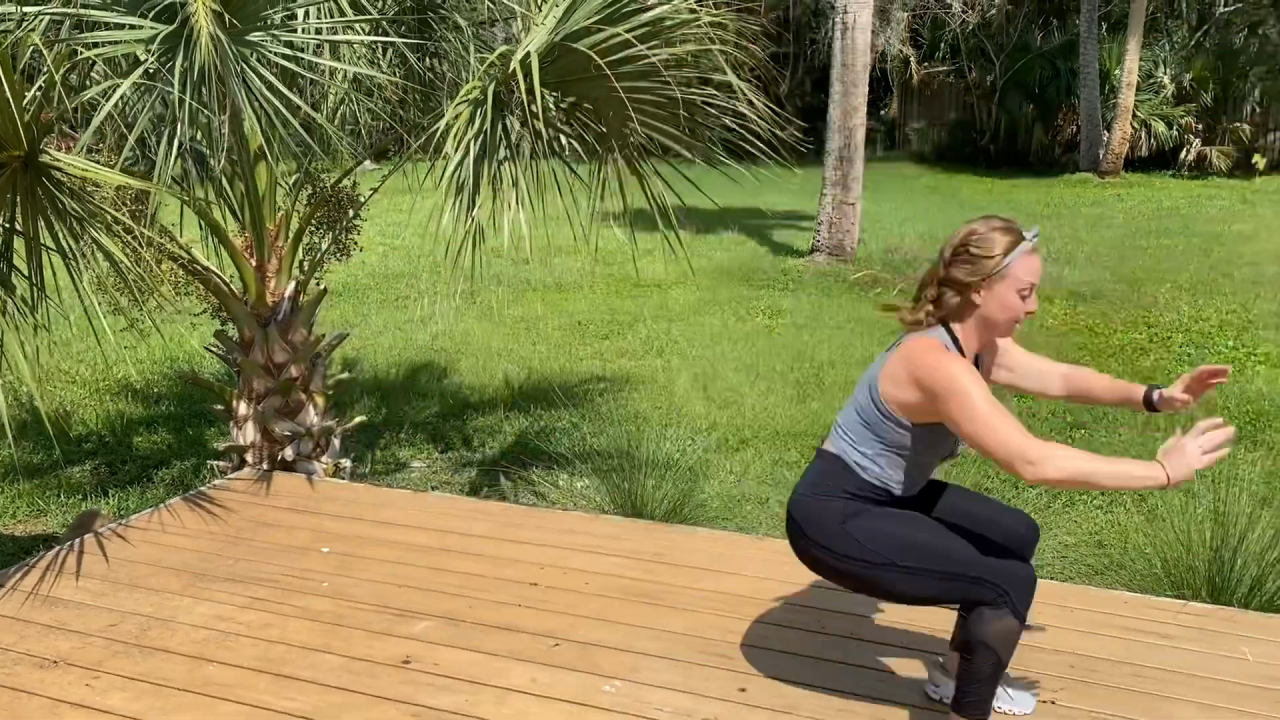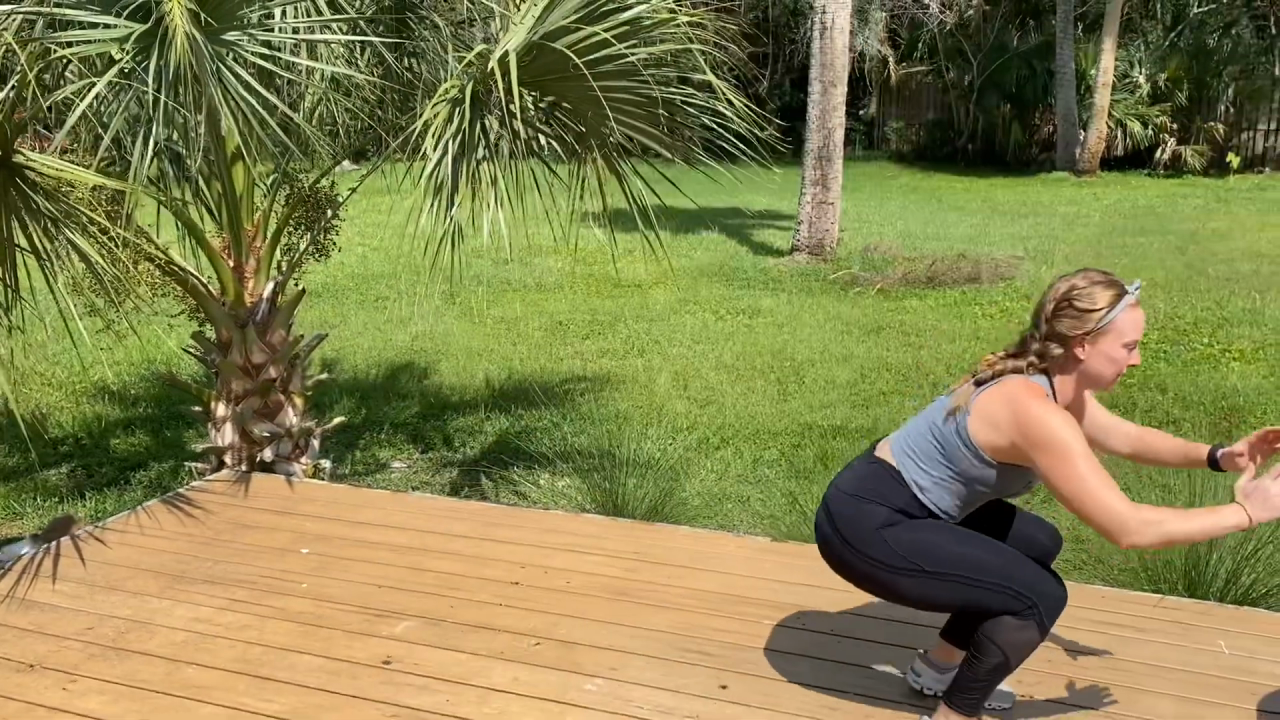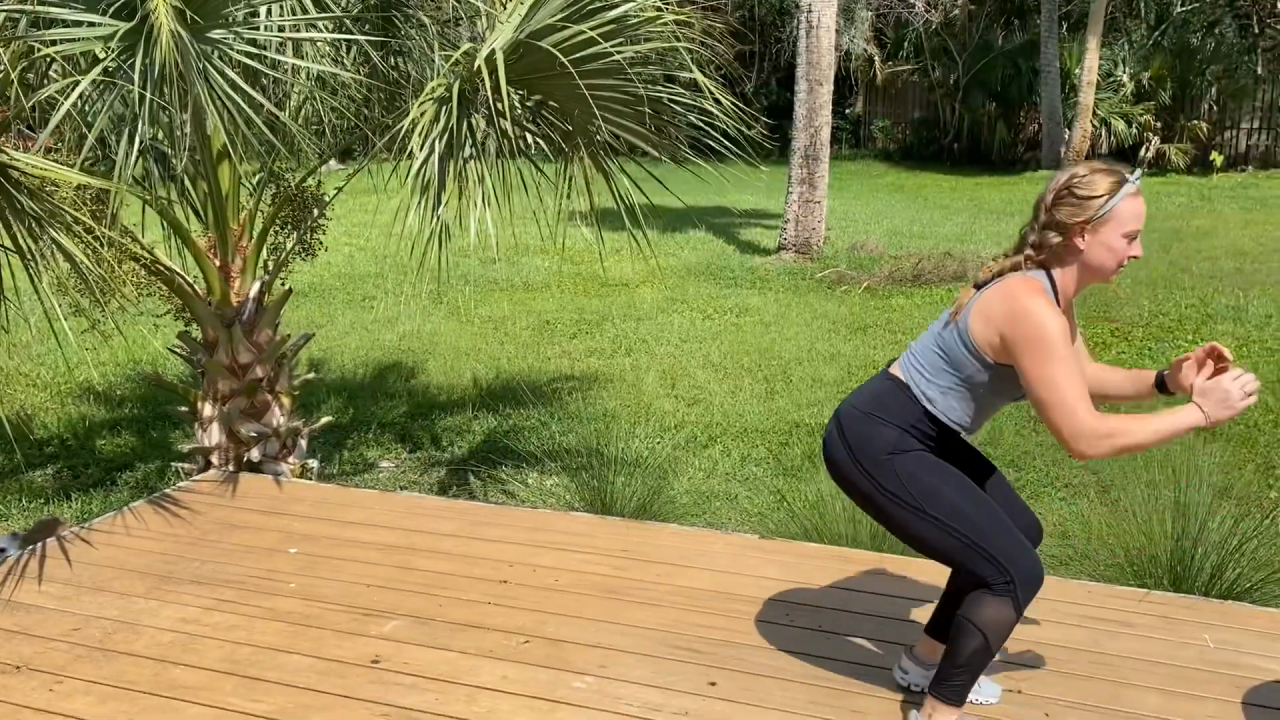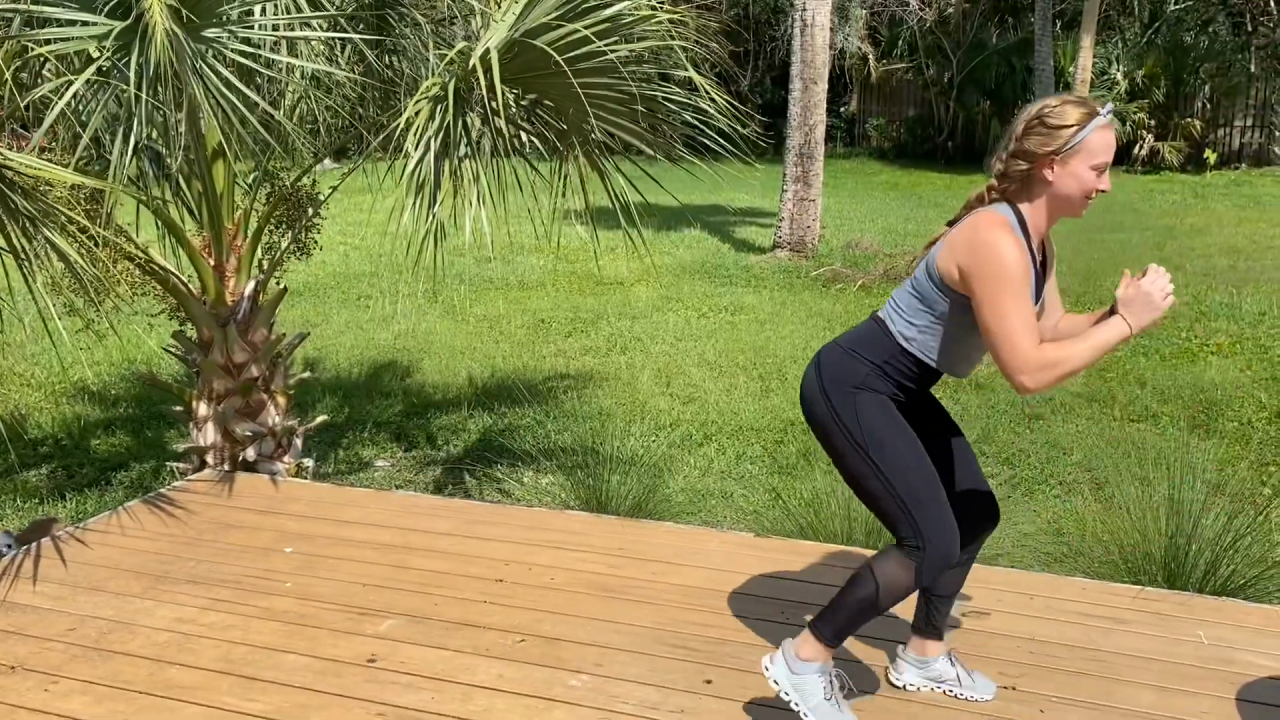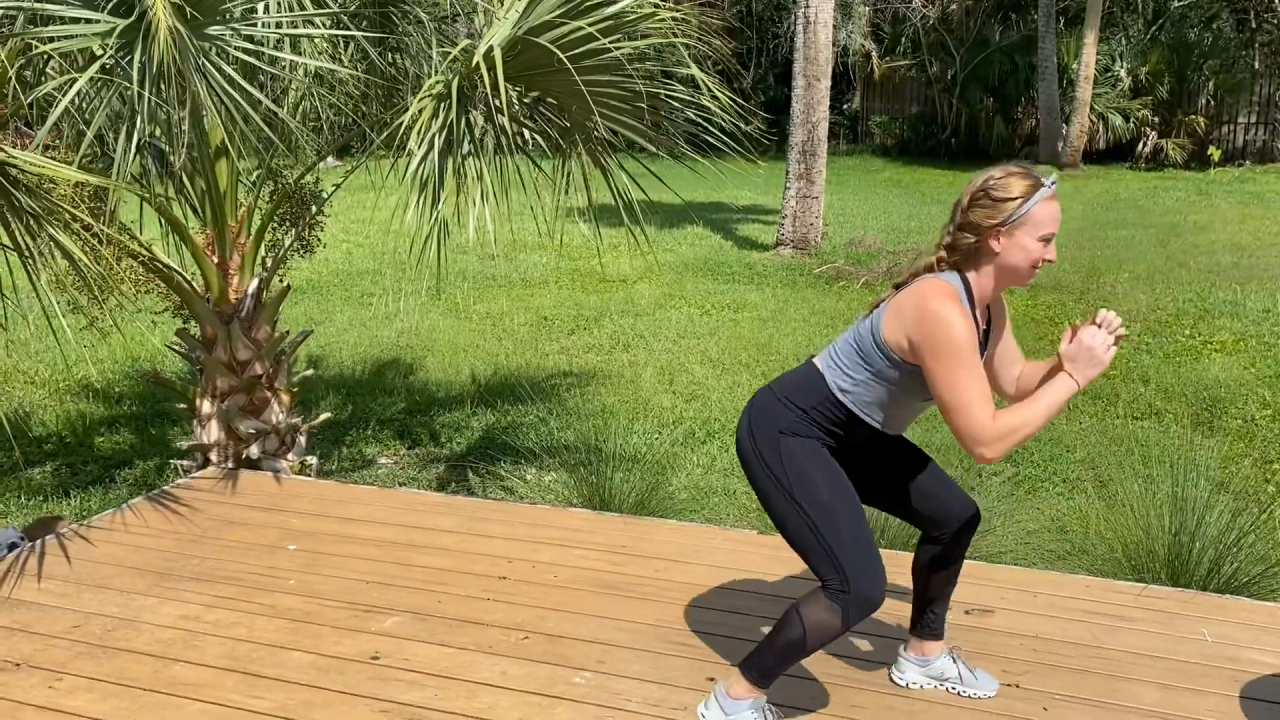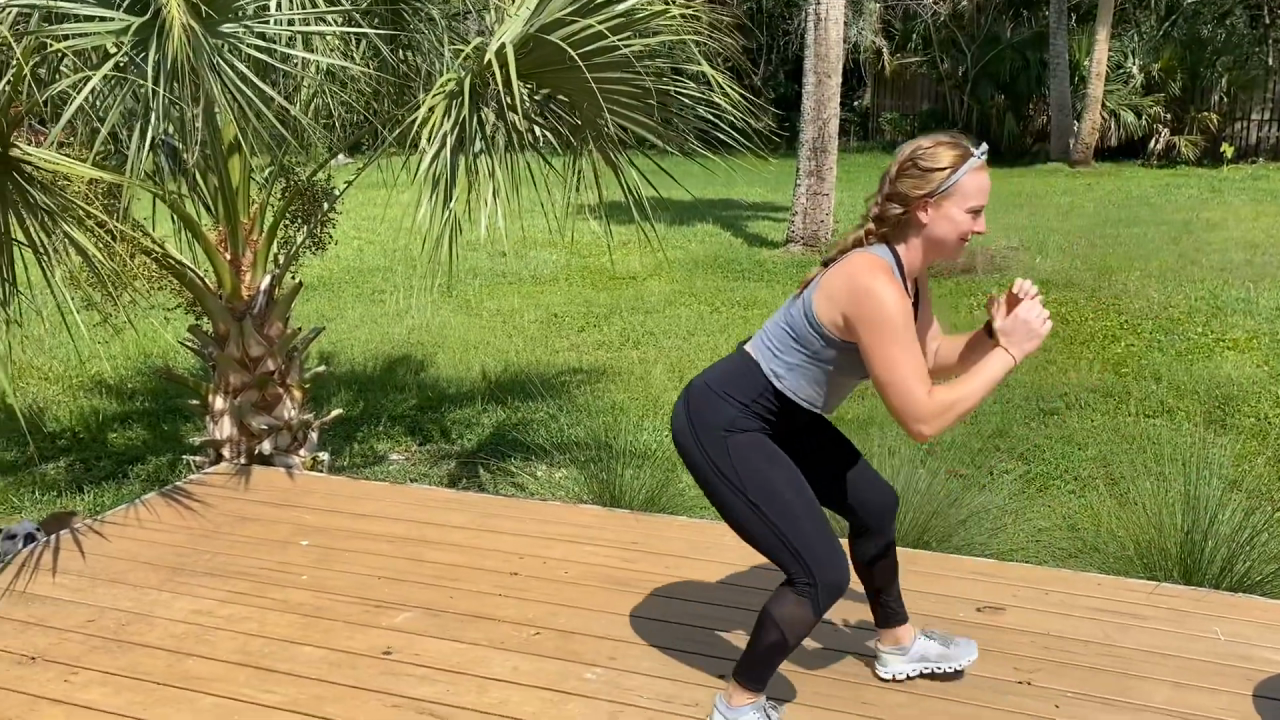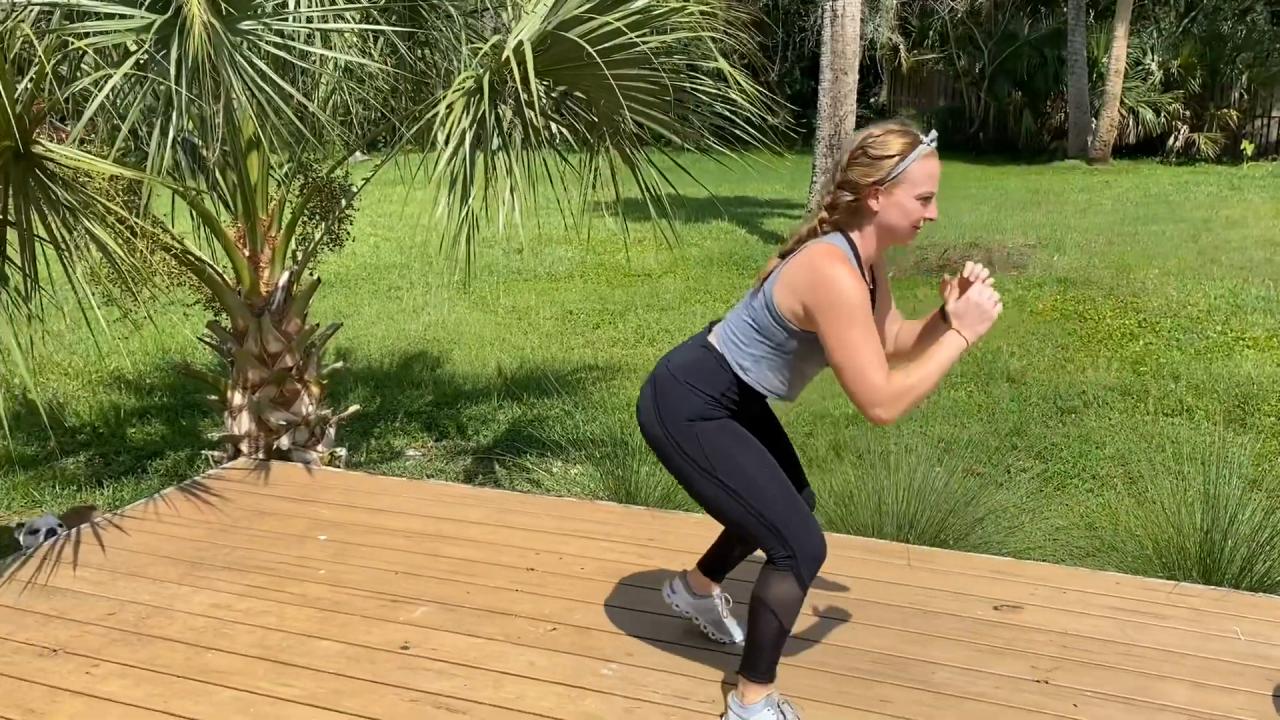
dt=0.3s
person 1, frame 1
left shoulder: (975, 341)
right shoulder: (938, 365)
left elbow: (1059, 378)
right elbow: (1037, 464)
left wrist: (1153, 396)
right wrist: (1160, 472)
left hip: (879, 494)
right hip: (834, 516)
left knee: (1017, 537)
right knee: (1008, 583)
left ankle: (956, 673)
person 1, frame 2
left shoulder: (1050, 380)
right shoulder: (1034, 412)
left elbow: (1125, 437)
right elbow: (1128, 528)
left wrist: (1217, 455)
left hip: (898, 503)
right hip: (863, 525)
left knee: (1039, 545)
right knee: (1039, 595)
left ankle: (939, 665)
person 1, frame 3
left shoulder: (1045, 287)
right shoulder: (1031, 308)
left elbow: (1084, 379)
right elbow: (1087, 437)
left wrist: (1170, 379)
right wrist: (1199, 411)
left hip: (911, 433)
right hip: (874, 445)
left knee: (1017, 534)
right knee: (1017, 572)
left ankle: (925, 661)
person 1, frame 4
left shoulder: (1030, 231)
right shoulder: (995, 241)
left elbow: (1052, 333)
right elbow: (1028, 372)
left wrist: (1117, 312)
right wrist: (1128, 323)
left hip: (895, 387)
right hip: (850, 385)
left knee: (976, 512)
right knee: (931, 546)
left ankle: (921, 655)
right ankle: (802, 659)
person 1, frame 5
left shoulder: (984, 295)
right shoulder: (941, 309)
left elbow: (1012, 381)
right elbow: (985, 440)
left wrist: (1066, 359)
right wrist: (1074, 376)
left hip: (843, 429)
right hip: (782, 431)
left knee: (954, 517)
right knee: (858, 587)
left ankle: (924, 656)
person 1, frame 6
left shoulder: (904, 266)
right shoulder: (874, 284)
left elbow: (935, 362)
right elbow: (923, 418)
left wrist: (993, 332)
right wrist: (1011, 352)
left hip: (776, 411)
right hip: (722, 423)
left knee: (875, 509)
right knee: (823, 574)
left ankle: (898, 641)
person 1, frame 7
left shoulder: (860, 254)
right shoulder: (833, 274)
left elbow: (892, 345)
right elbow: (882, 403)
left wrist: (948, 314)
right wrist: (962, 334)
left hip: (729, 394)
right hip: (686, 409)
left knee: (790, 506)
right knee: (800, 548)
left ankle: (693, 588)
